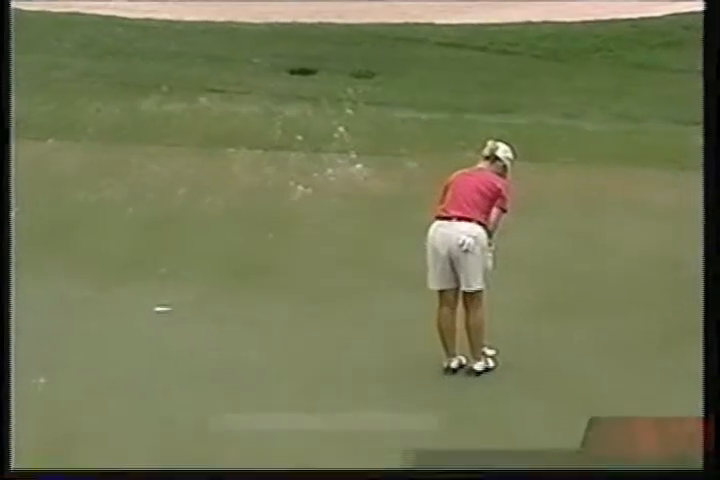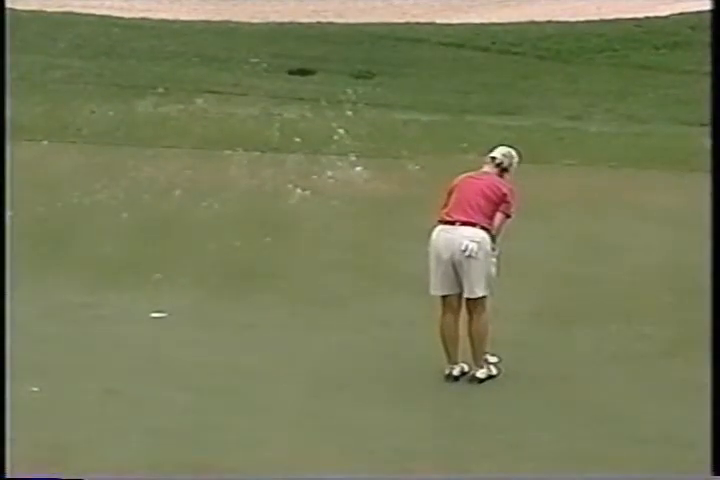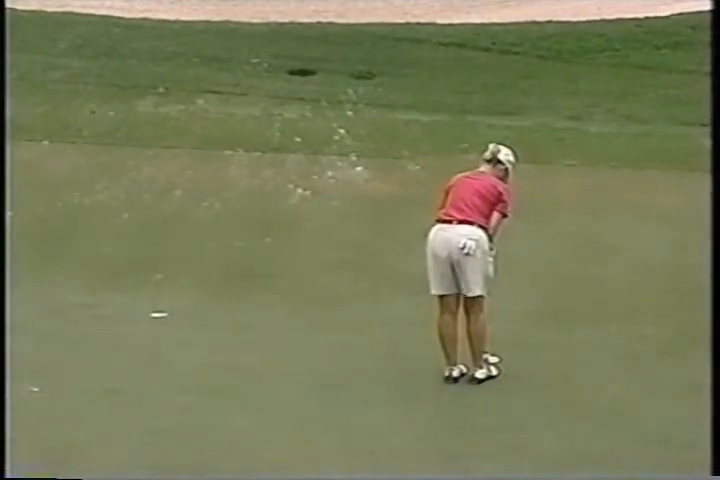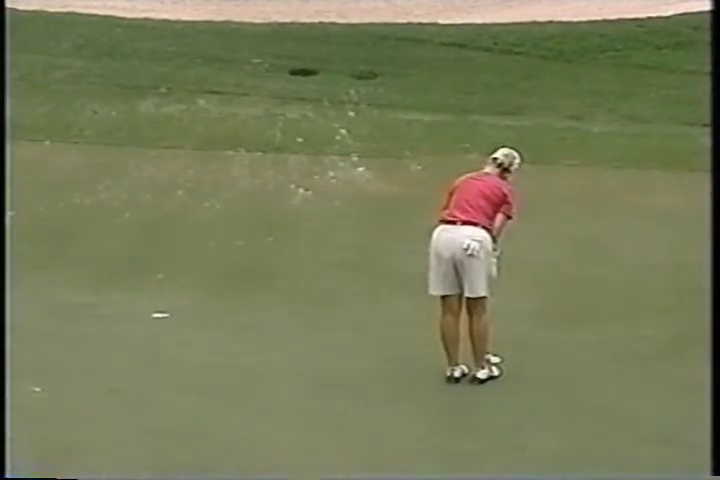
dt=1s
person 1, frame 1
left shoulder: (456, 176)
right shoulder: (500, 184)
right elbow: (492, 223)
right wrist: (486, 243)
left hip: (439, 231)
right hip: (469, 235)
left knee: (446, 302)
right knee: (474, 304)
left ankle: (451, 358)
right ankle: (477, 360)
person 1, frame 2
left shoulder: (460, 180)
right shoulder: (505, 190)
right elbow: (495, 228)
right wrist: (490, 250)
left hip: (441, 236)
right hip: (472, 239)
left knee: (449, 308)
right knee: (477, 309)
left ankle: (453, 366)
right ankle: (480, 367)
person 1, frame 3
left shoulder: (457, 180)
right shoulder: (500, 188)
right elbow: (492, 227)
right wrist: (487, 249)
left hip: (439, 235)
right hip: (470, 238)
left knee: (447, 309)
right knee: (475, 309)
left ankle: (452, 368)
right ankle: (480, 367)
person 1, frame 4
left shoulder: (461, 181)
right shoulder: (505, 190)
right elbow: (496, 228)
right wrist: (491, 249)
left hip: (443, 236)
right hip: (473, 239)
left knee: (449, 309)
right knee: (477, 310)
left ankle: (453, 368)
right ankle: (481, 368)
